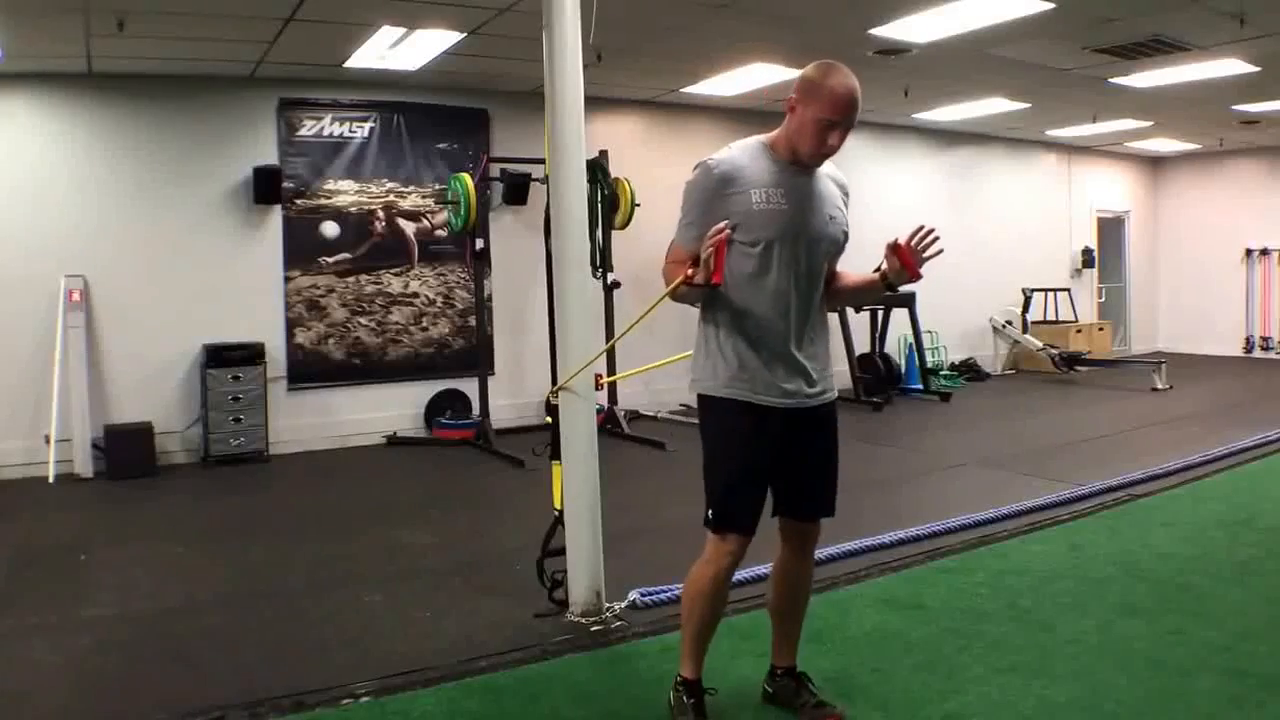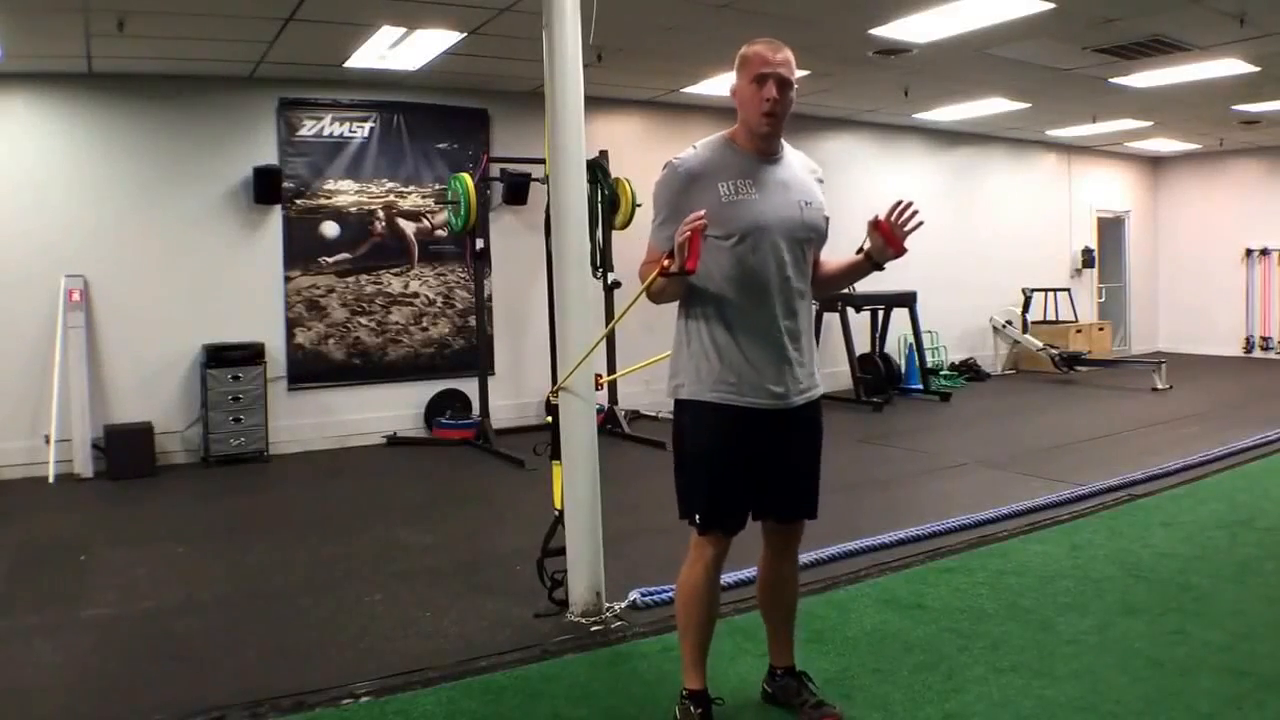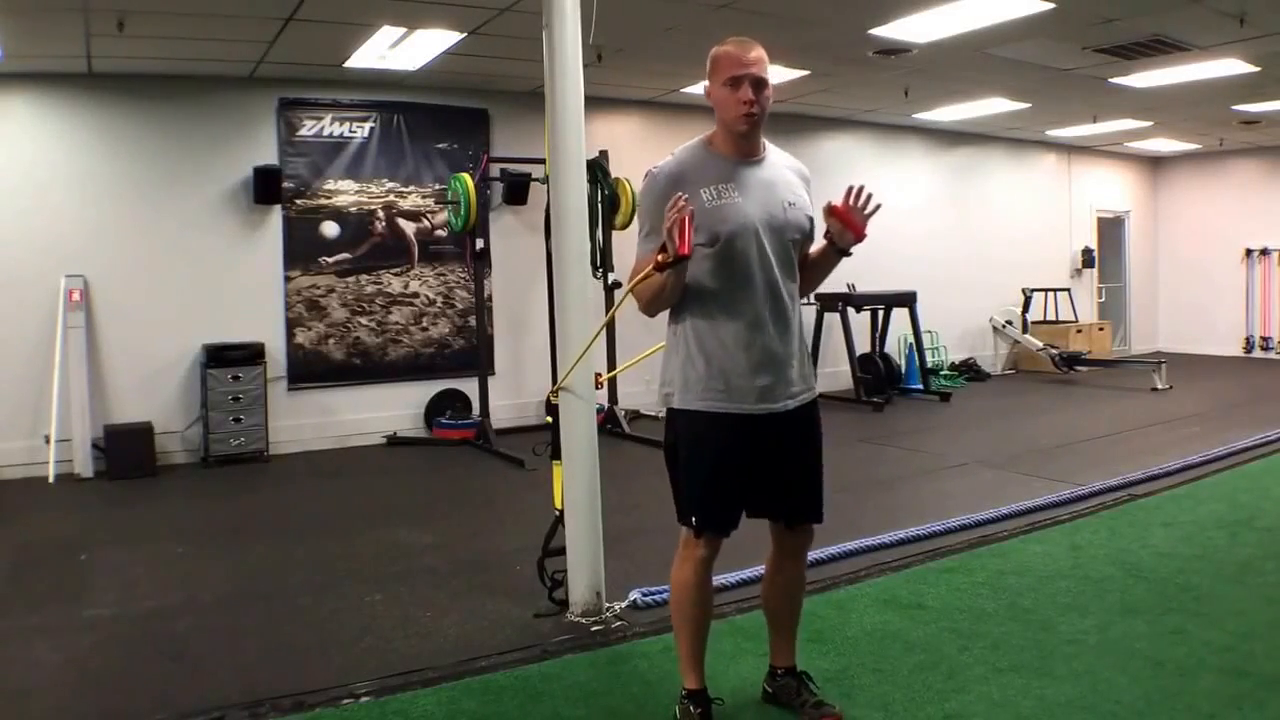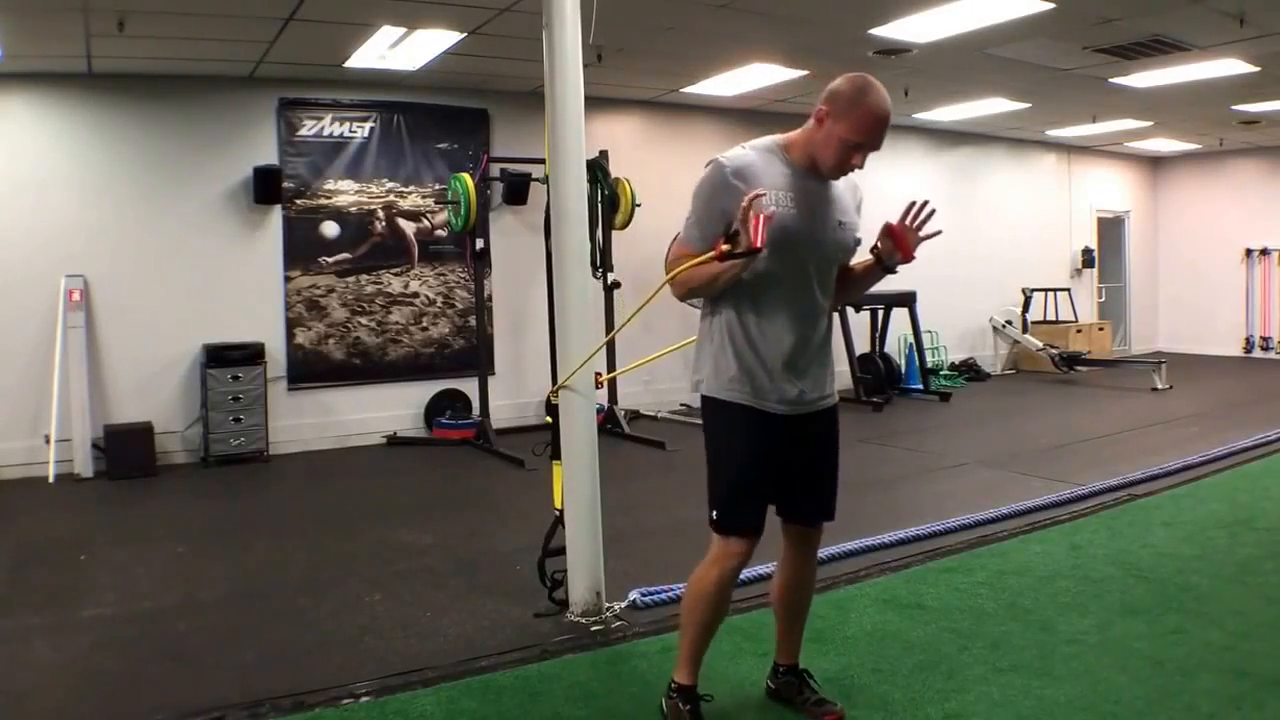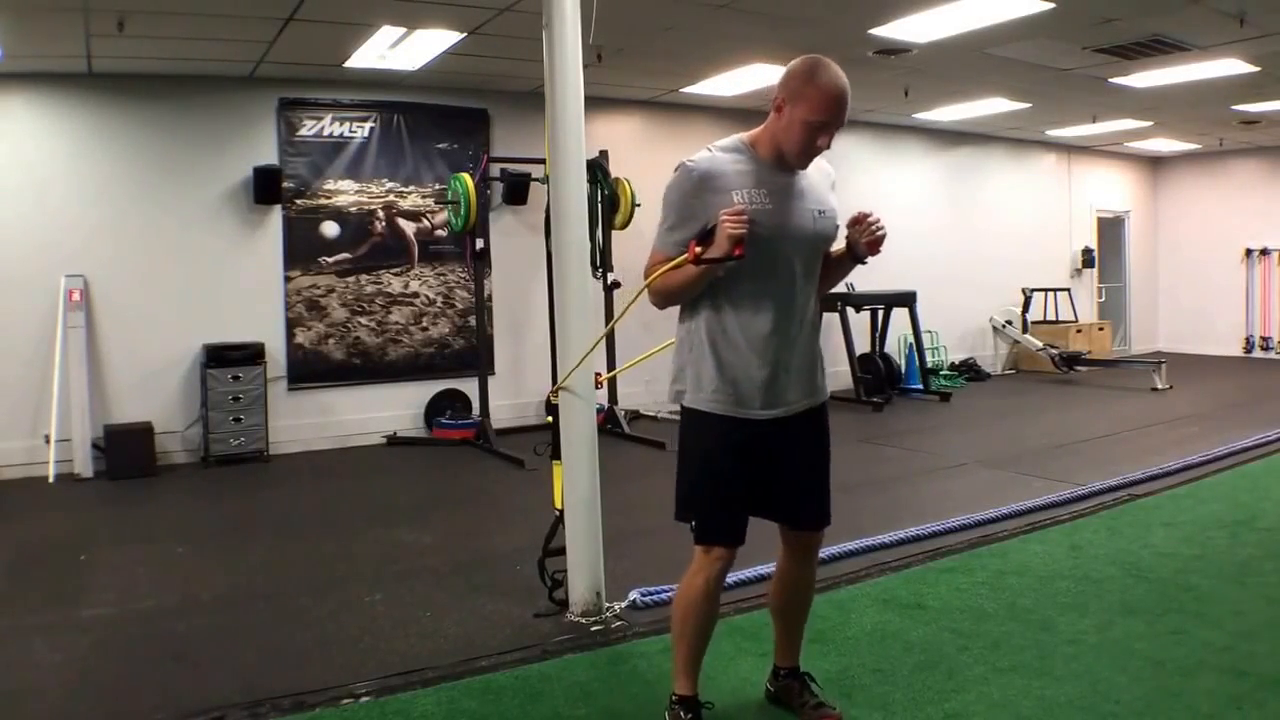
dt=1s
person 1, frame 1
left shoulder: (835, 189)
right shoulder: (723, 173)
right elbow: (674, 273)
left wrist: (885, 278)
right wrist: (700, 277)
left hip: (811, 392)
right hip: (736, 391)
left knee: (801, 535)
right knee: (729, 542)
person 1, frame 2
left shoulder: (807, 175)
right shoulder: (690, 171)
right elbow: (653, 285)
left wrist: (870, 257)
right wrist: (678, 266)
left hip: (796, 391)
right hip: (716, 394)
left knee: (785, 536)
right knee: (711, 540)
person 1, frame 3
left shoulder: (794, 175)
right shoulder: (673, 177)
right elbow: (647, 300)
left wrist: (837, 246)
right wrist: (674, 258)
left hip: (791, 394)
right hip: (707, 399)
left knee: (794, 536)
right knee: (702, 541)
person 1, frame 4
left shoulder: (846, 193)
right shoulder: (735, 172)
right elbow: (683, 283)
left wrist: (885, 260)
right wrist: (742, 253)
left hip: (813, 394)
right hip: (740, 392)
left knee: (805, 536)
right knee: (733, 545)
person 1, frame 5
left shoulder: (821, 181)
right shoulder: (704, 175)
right elbow: (660, 289)
left wrist: (854, 253)
right wrist: (715, 254)
left hip: (802, 397)
right hip: (722, 401)
left knee: (805, 539)
right knee: (715, 553)
